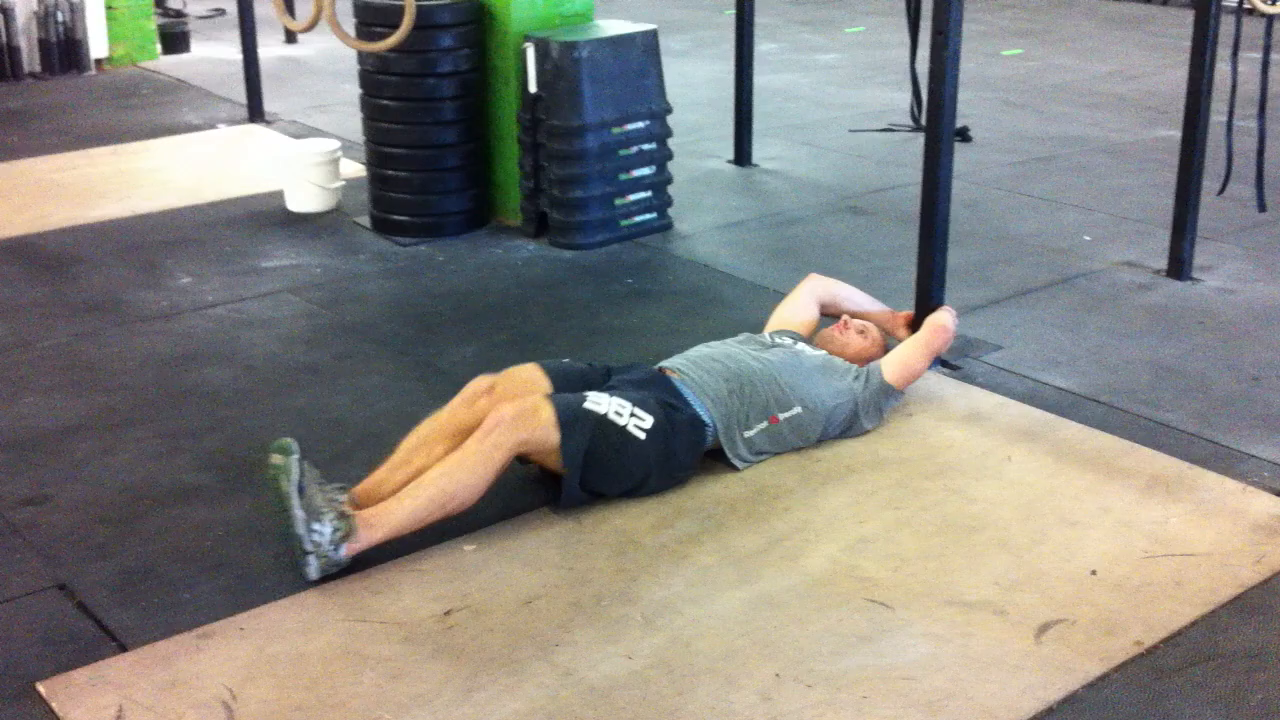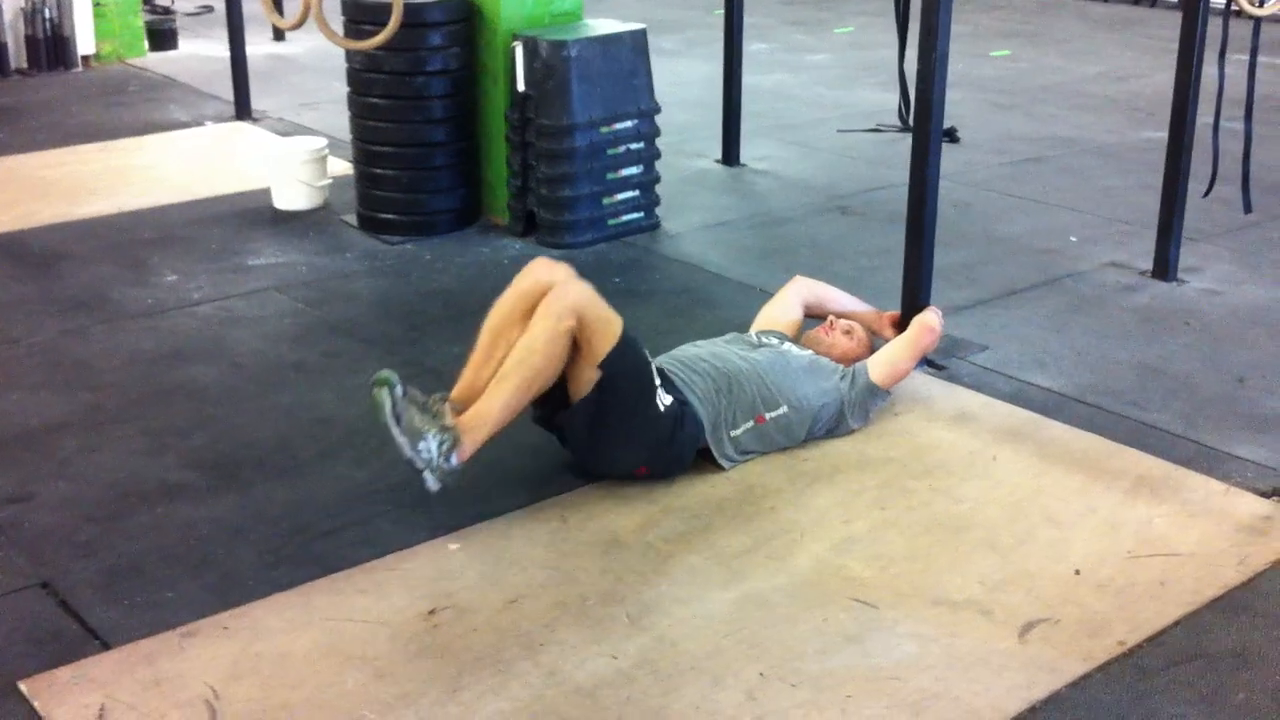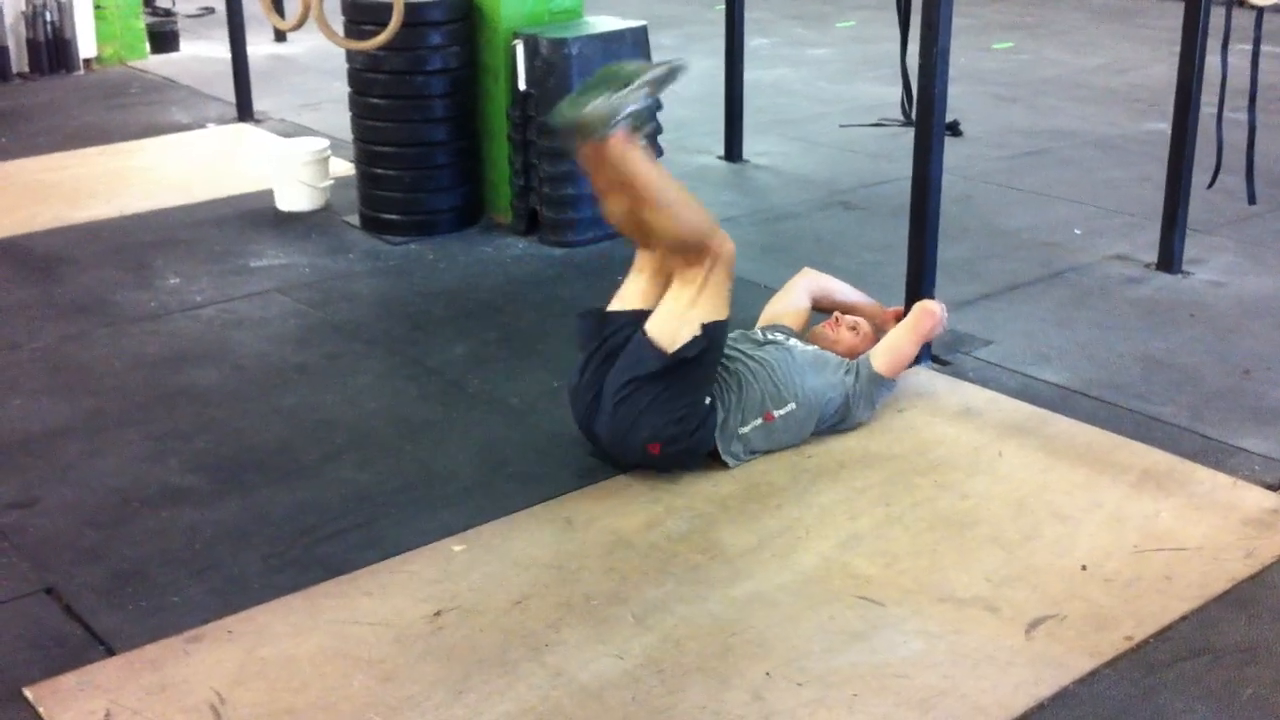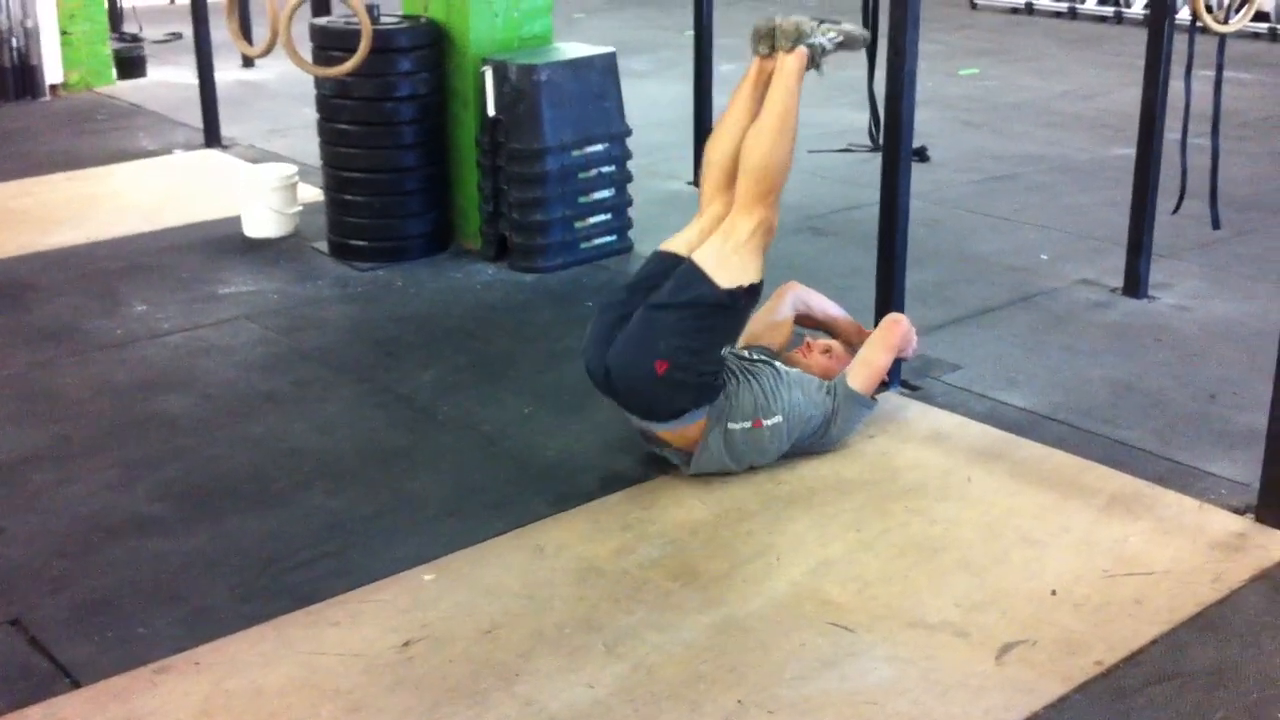
dt=0.7s
person 1, frame 1
left shoulder: (851, 392)
right shoulder: (791, 346)
left elbow: (938, 332)
right elbow: (815, 284)
right wrist: (890, 307)
left hip: (674, 431)
right hip: (641, 383)
left knee: (509, 419)
right knee: (487, 388)
left ankle: (349, 537)
right ankle: (355, 502)
person 1, frame 2
left shoulder: (842, 391)
right shoulder: (776, 344)
left elbow: (926, 328)
right elbow: (800, 287)
right wrist: (876, 312)
left hip: (660, 430)
right hip: (612, 408)
left knee: (570, 299)
right knee: (543, 274)
left ankle: (454, 445)
right ankle: (452, 413)
person 1, frame 3
left shoulder: (849, 388)
right shoulder: (777, 344)
left elbow: (928, 316)
right elbow: (807, 280)
right wrist: (883, 312)
left hip: (656, 426)
left knee: (709, 251)
right knee: (663, 242)
left ankle: (610, 135)
right ankle: (598, 138)
person 1, frame 4
left shoulder: (829, 412)
right shoulder: (759, 366)
left elbow: (895, 328)
right elbow: (791, 295)
left hip: (663, 374)
right hip: (636, 357)
left knee: (753, 215)
